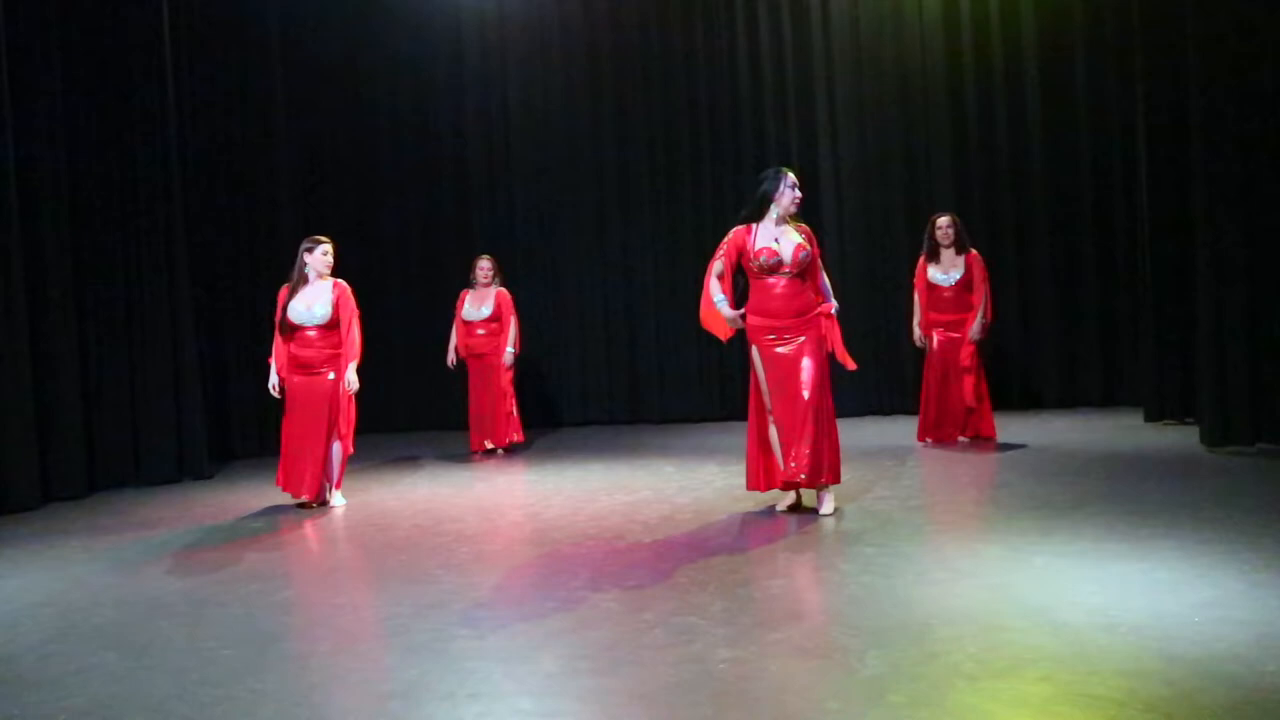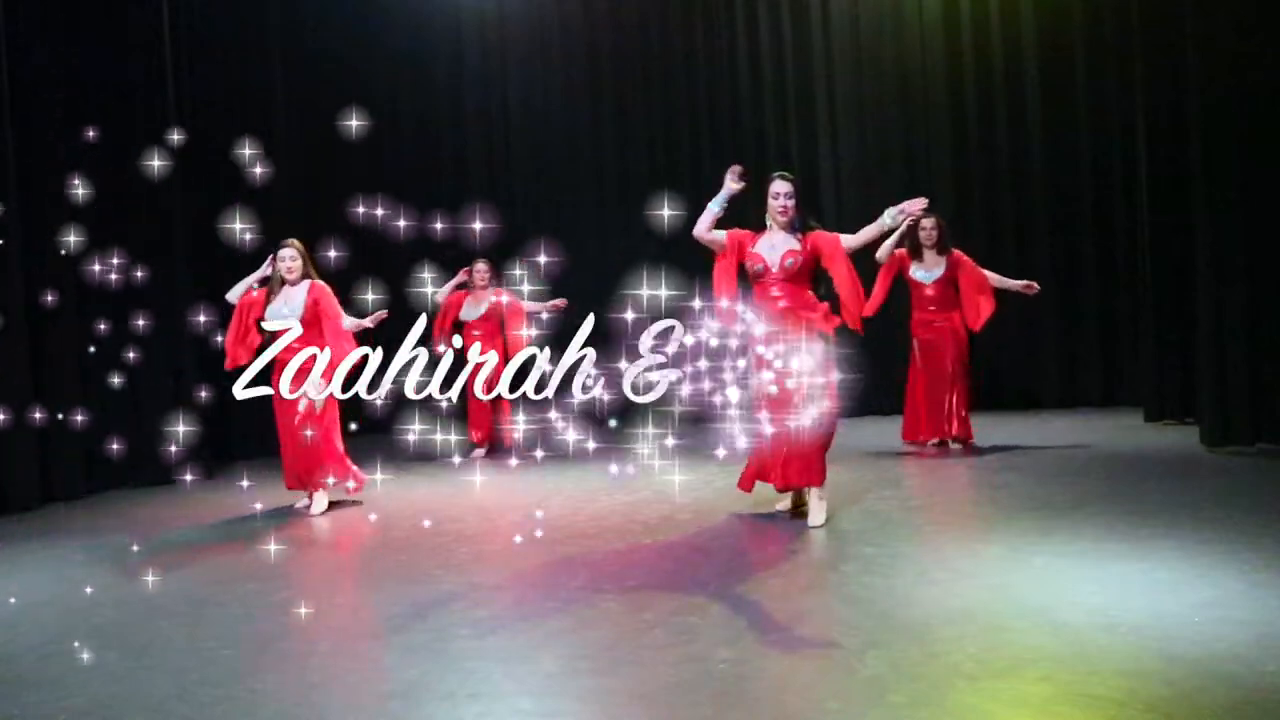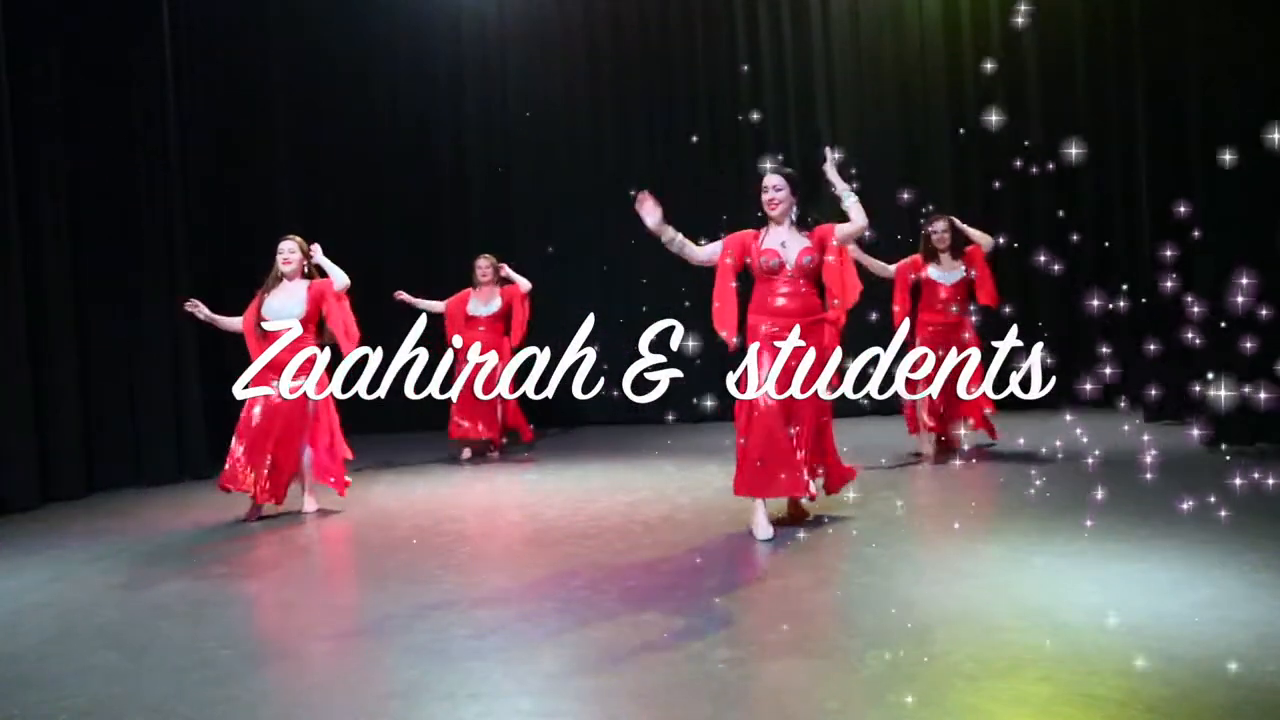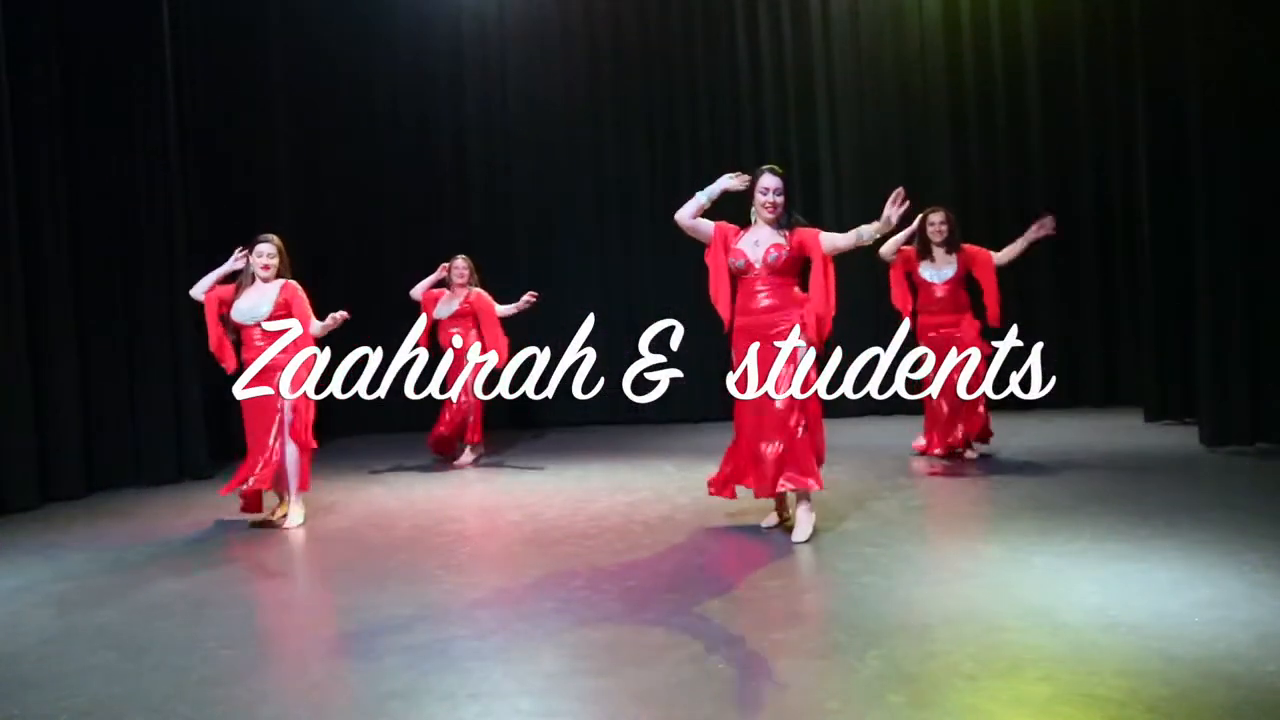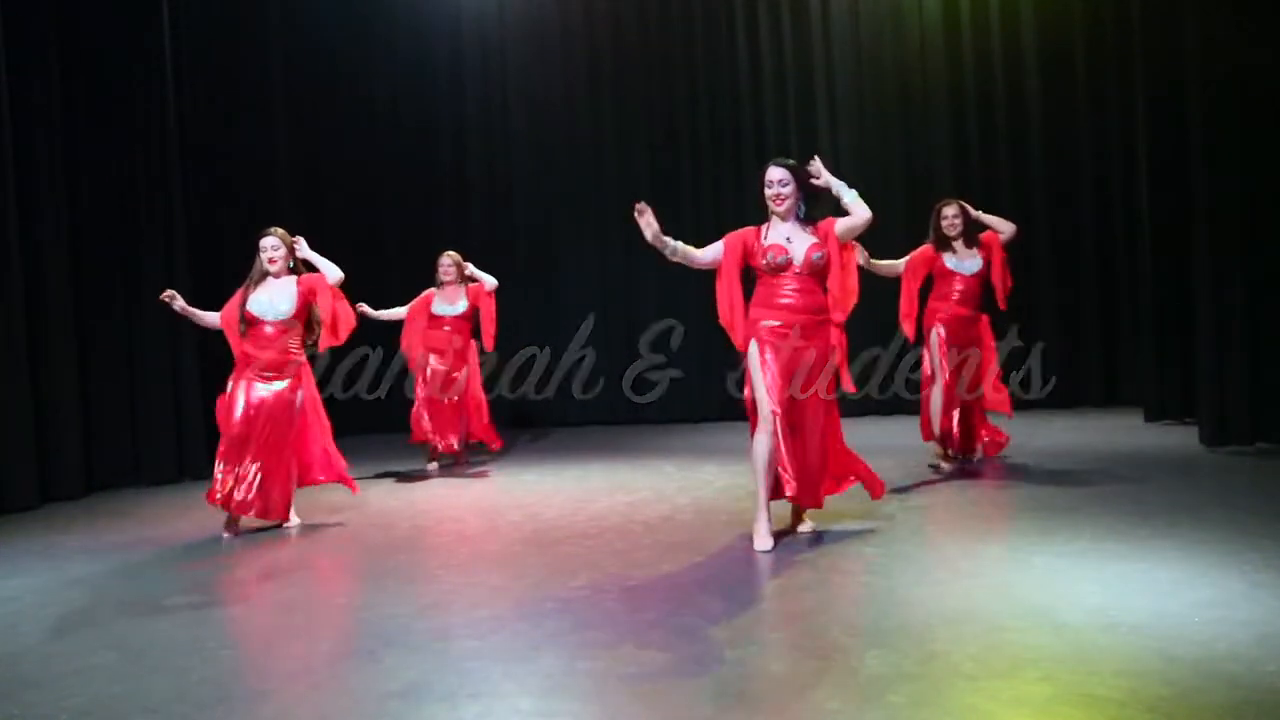
dt=1s
person 1, frame 1
left shoulder: (803, 233)
right shoulder: (741, 235)
left elbow: (819, 280)
right elbow: (714, 275)
left wrist: (831, 314)
right wrist: (724, 308)
left hip: (805, 329)
right hip: (764, 333)
left knee: (810, 403)
right knee: (773, 409)
left ankle: (822, 485)
right ankle: (790, 487)
person 1, frame 2
left shoulder: (811, 242)
right shoulder: (747, 242)
left elbow: (858, 238)
right elbow: (701, 234)
left wrist: (893, 216)
right wrist: (725, 194)
left hip: (804, 333)
right hip: (768, 339)
left knee: (804, 409)
right knee: (776, 415)
left ankle: (814, 493)
right ankle: (796, 491)
person 1, frame 3
left shoulder: (816, 238)
right shoulder: (747, 241)
left elbow: (859, 225)
right elbow: (695, 253)
left wrist: (839, 181)
right wrist: (661, 229)
left hip: (809, 337)
right hip: (766, 338)
left knee: (806, 418)
right knee: (762, 418)
left ankle: (795, 498)
right ankle: (761, 511)
person 1, frame 4
left shoulder: (800, 238)
right shoulder: (732, 236)
left elbow: (845, 240)
right elbow: (683, 218)
left wrist: (880, 227)
right wrist: (719, 187)
left hip: (791, 332)
right hip: (750, 337)
left knee: (789, 410)
right knee: (758, 419)
left ankle: (803, 507)
right ankle: (777, 502)
person 1, frame 5
left shoulder: (821, 232)
right shoulder: (750, 238)
left elbow: (863, 216)
right elbow: (697, 257)
left wrist: (833, 183)
right wrist: (660, 241)
left hip: (814, 338)
right hip: (768, 336)
left knee: (810, 422)
right knee: (768, 419)
left ankle: (801, 508)
right ankle: (762, 521)
person 2, frame 1
left shoulder: (339, 289)
right shoulder: (287, 292)
left elbow: (350, 332)
right elbow: (280, 335)
left wrist: (351, 368)
right wrist: (274, 370)
left hip: (331, 371)
right hip: (298, 373)
left knee: (333, 429)
right knee: (302, 432)
left ankle: (334, 490)
right ankle: (312, 490)
person 2, frame 2
left shoulder: (317, 288)
right shoulder: (270, 295)
left elbow: (341, 322)
right elbow: (232, 298)
left wrist: (363, 322)
right wrist: (260, 274)
left hip: (313, 368)
right hip: (284, 372)
left knee: (310, 425)
right knee: (291, 432)
left ankle: (320, 488)
right ankle: (308, 489)
person 2, frame 3
left shoulder: (315, 288)
right shoulder: (267, 293)
left elbow: (343, 284)
right elbow: (245, 325)
left wrist: (320, 260)
right wrist: (209, 317)
left hip: (305, 372)
right hip: (270, 374)
left knee: (303, 433)
right knee: (257, 431)
left ankle: (308, 495)
right ankle: (258, 497)
person 2, frame 4
left shoulder: (289, 289)
right shoulder: (237, 292)
left elbow: (311, 329)
right elbow: (196, 294)
left wrist: (330, 324)
right wrist: (229, 268)
left hip: (286, 371)
right hip: (254, 377)
left knee: (283, 432)
right knee: (263, 440)
left ankle: (296, 502)
right ankle: (282, 501)
person 2, frame 5
left shoulder: (304, 283)
right shoulder: (249, 289)
left elbow: (336, 277)
right elbow: (219, 320)
left wrist: (307, 254)
right wrist: (186, 309)
left hip: (289, 376)
right hip: (249, 376)
left knee: (285, 443)
right knee: (238, 440)
left ankle: (284, 509)
right ankle: (234, 510)
person 3, frame 1
left shoulder: (971, 257)
right shoulder: (926, 261)
left elbow: (981, 292)
right elbow: (919, 295)
left wrist: (979, 321)
right wrist: (916, 324)
left hip: (965, 326)
right hip: (936, 327)
left knee: (966, 377)
right knee: (937, 378)
left ankle: (967, 430)
right ankle: (938, 432)
person 3, frame 2
left shoulder: (953, 257)
right shoulder: (906, 258)
left elbow: (983, 276)
right elbow: (881, 257)
left wrist: (1015, 285)
right wrist: (901, 230)
left hip: (950, 326)
right hip: (922, 327)
left knee: (951, 376)
right knee: (924, 379)
left ankle: (954, 432)
right ankle: (932, 432)
person 3, frame 3
left shoulder: (966, 256)
right shoulder: (921, 261)
left elbow: (988, 243)
right elbow: (888, 270)
left wrist: (960, 227)
right wrist: (857, 254)
left hip: (959, 329)
right hip: (929, 329)
right knee: (928, 380)
left ankle: (953, 437)
right ankle: (928, 436)
person 3, frame 4
left shoulder: (965, 253)
right shoulder: (913, 255)
left elbow: (1000, 258)
right elbow: (884, 253)
left wrist: (1029, 237)
right wrist: (912, 229)
left hip: (961, 326)
right hip: (929, 329)
left knee: (967, 379)
right knee: (939, 384)
left ankle: (967, 439)
right ankle: (941, 441)
person 3, frame 5
left shoulder: (981, 244)
right shoulder: (932, 251)
left elbow: (1011, 230)
right elbow: (897, 267)
left wrist: (977, 215)
right wrist: (869, 264)
left hip: (973, 325)
right hip: (941, 322)
left knee: (970, 385)
right knee: (940, 379)
left ankle: (968, 444)
right ankle: (942, 445)
person 4, frame 1
left shoulder: (501, 294)
right shoulder: (465, 296)
left elbow: (511, 322)
right elbow: (457, 324)
left wrist: (510, 349)
right wrist: (451, 348)
left hip: (496, 352)
right hip: (474, 354)
left knee: (499, 395)
right knee: (478, 398)
left ankle: (501, 442)
right ankle: (482, 443)
person 4, frame 2
left shoulder: (498, 295)
right shoulder: (463, 296)
left elbow: (521, 307)
right elbow: (439, 299)
left wrist: (546, 305)
right wrist: (457, 280)
left hip: (491, 350)
right hip: (472, 352)
left knee: (484, 393)
right knee: (476, 395)
left ankle: (483, 442)
right ankle: (482, 438)
person 4, frame 3
left shoulder: (504, 292)
right shoulder: (467, 295)
left elbow: (527, 287)
right elbow: (441, 307)
left wrist: (509, 273)
right wrist: (411, 300)
left hip: (496, 351)
right hip: (471, 351)
left knee: (495, 395)
right knee: (467, 395)
left ankle: (495, 443)
right ankle: (468, 443)
person 4, frame 4
left shoulder: (476, 295)
right shoulder: (441, 295)
left elbow: (496, 311)
right elbow: (415, 294)
left wrist: (518, 305)
right wrist: (437, 275)
left hip: (470, 353)
right hip: (452, 355)
left knee: (467, 396)
right knee: (456, 400)
left ankle: (472, 447)
right ankle: (474, 444)
person 4, frame 5
left shoulder: (471, 291)
right shoulder: (431, 295)
left elbow: (493, 284)
right elbow: (405, 312)
left wrist: (472, 272)
right wrist: (374, 313)
left hip: (461, 357)
right hip: (433, 357)
left knee: (460, 402)
right knee: (430, 402)
left ankle: (460, 450)
right ankle: (433, 455)
